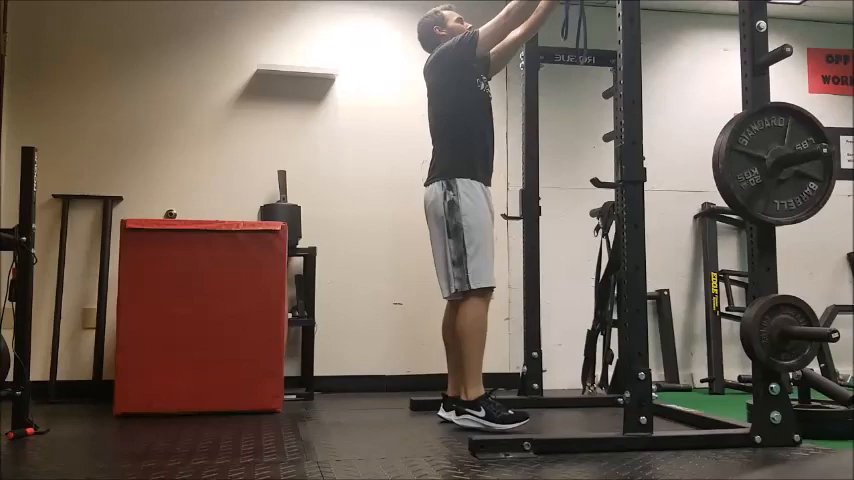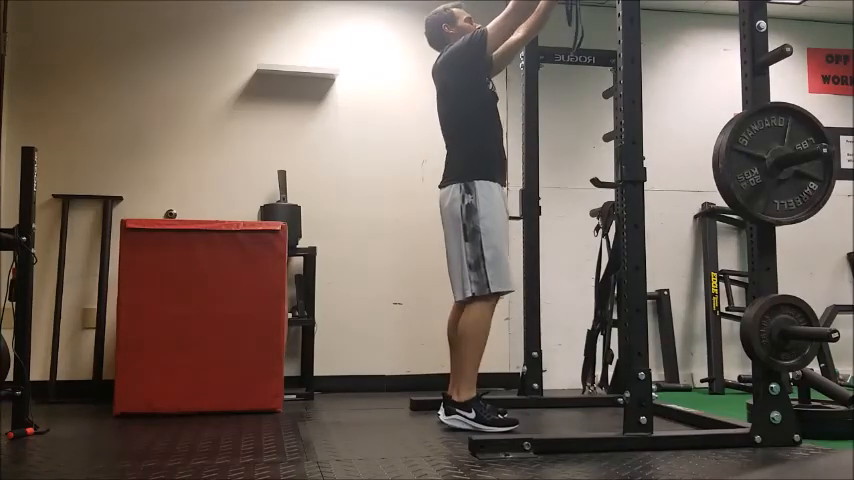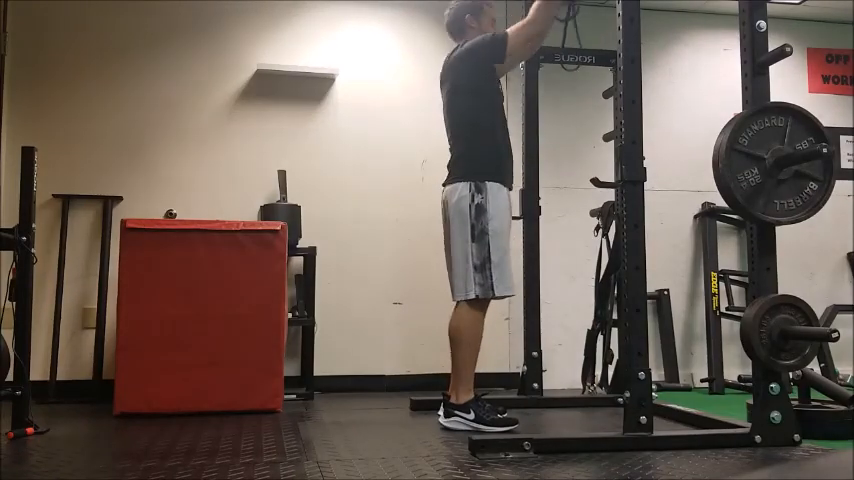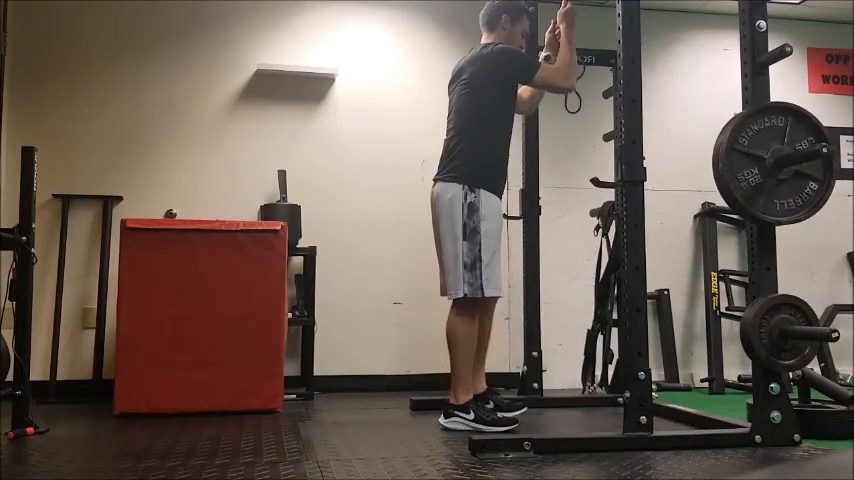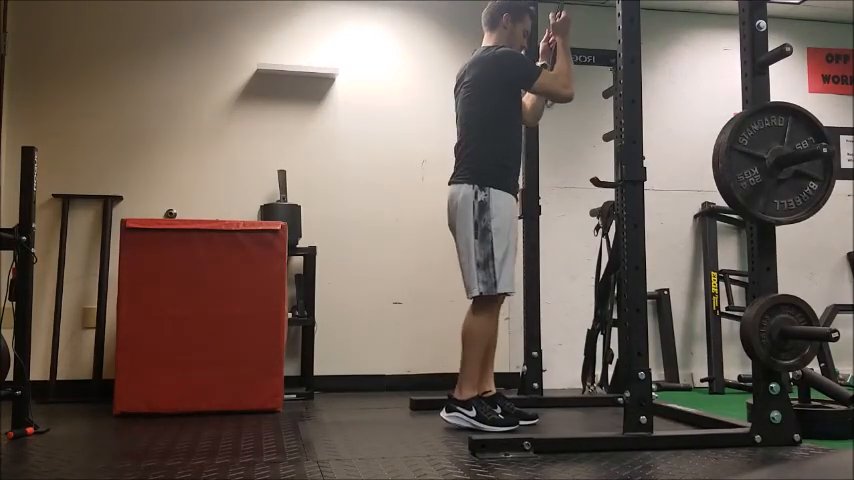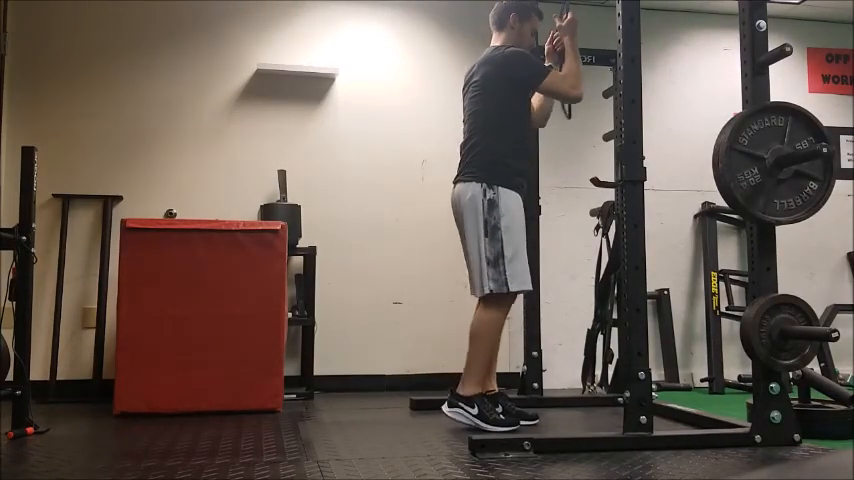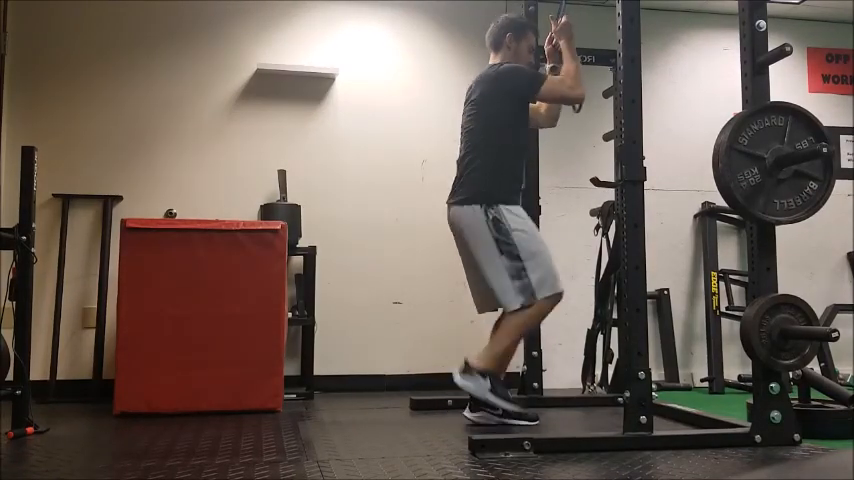
dt=0.3s
person 1, frame 1
left shoulder: (469, 69)
right shoulder: (445, 60)
left elbow: (517, 34)
left hip: (465, 186)
right hip: (456, 185)
left knee: (463, 293)
right knee: (475, 290)
left ankle: (457, 396)
right ankle: (473, 398)
person 1, frame 2
left shoulder: (472, 68)
right shoulder: (454, 60)
left elbow: (520, 36)
left hip: (474, 187)
right hip: (473, 187)
left knee: (471, 294)
right knee: (482, 293)
left ankle: (457, 395)
right ankle: (463, 400)
person 1, frame 3
left shoulder: (471, 63)
right shoulder: (473, 53)
left elbow: (526, 45)
left hip: (471, 187)
right hip: (478, 187)
left knee: (472, 296)
right knee: (476, 296)
left ankle: (459, 396)
right ankle: (462, 404)
person 1, frame 4
left shoulder: (477, 65)
right shoulder: (499, 57)
left elbow: (526, 101)
right elbow: (565, 79)
left wrist: (550, 45)
left hip: (464, 188)
right hip: (470, 190)
left knee: (480, 295)
right knee: (471, 296)
left ankle: (477, 390)
right ankle: (460, 404)
person 1, frame 5
left shoulder: (481, 68)
right shoulder: (501, 60)
left elbow: (529, 114)
right elbow: (564, 90)
left wrist: (543, 61)
right wrist: (561, 42)
left hip: (482, 190)
right hip: (483, 191)
left knee: (491, 296)
right knee: (488, 296)
left ankle: (485, 394)
right ankle: (463, 400)
person 1, frame 6
left shoulder: (488, 67)
right shoulder: (511, 60)
left elbow: (536, 116)
right elbow: (573, 91)
left wrist: (549, 63)
right wrist: (570, 42)
left hip: (484, 189)
right hip: (490, 189)
left knee: (497, 295)
right knee: (499, 294)
left ankle: (486, 393)
right ankle: (466, 395)
person 1, frame 7
left shoulder: (490, 85)
right shoulder: (510, 77)
left elbow: (547, 117)
right elbow: (575, 93)
left wrist: (551, 67)
right wrist: (566, 46)
left hip: (472, 205)
right hip: (489, 205)
left knee: (518, 301)
right knee: (544, 295)
left ankle: (488, 397)
right ankle: (480, 370)
